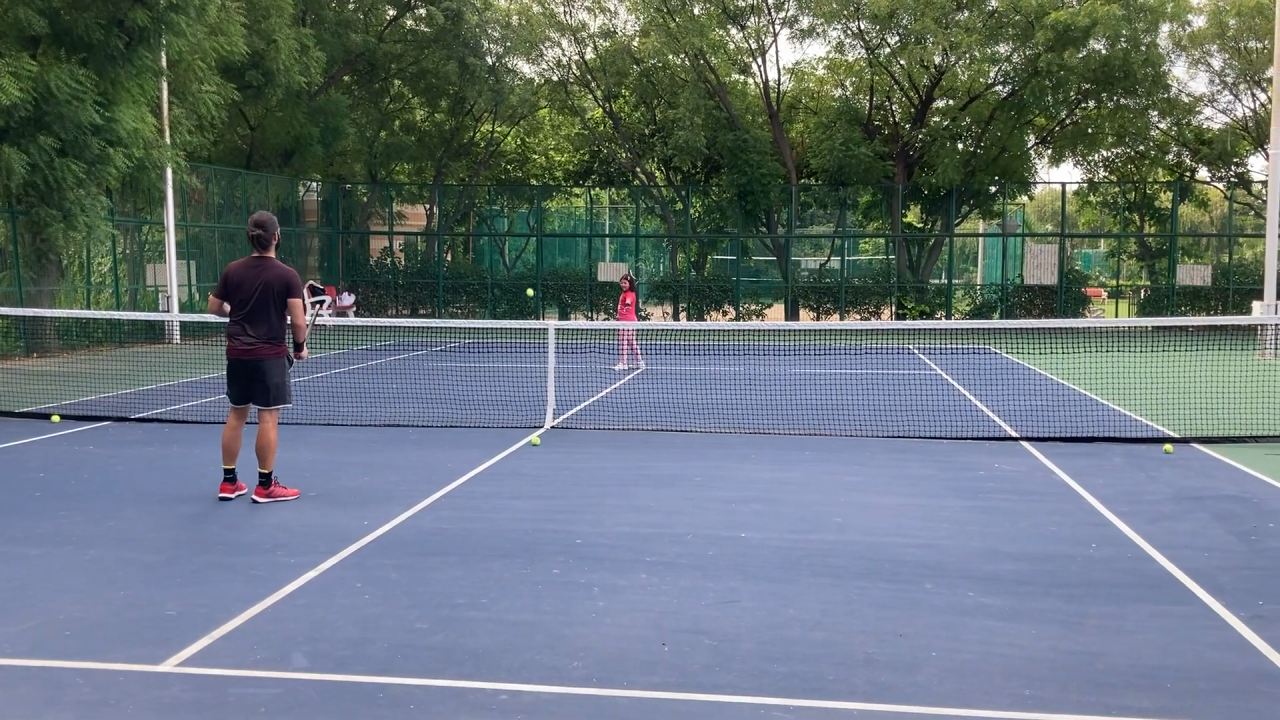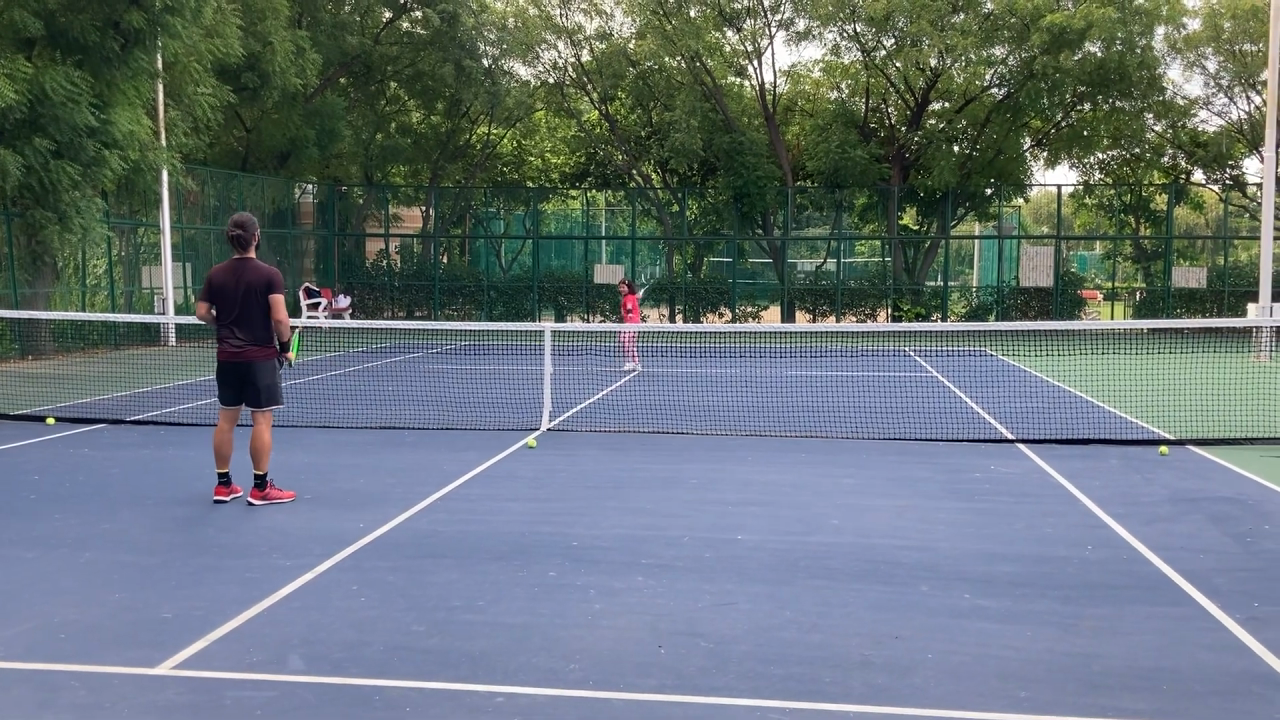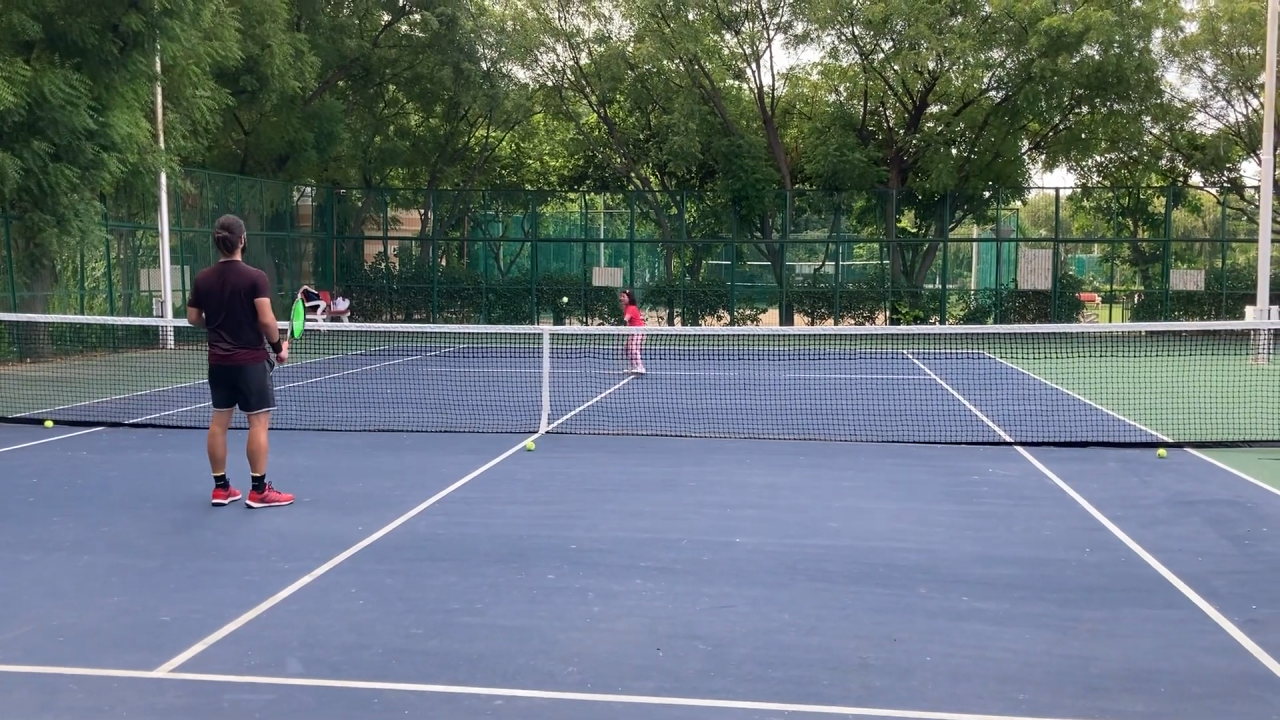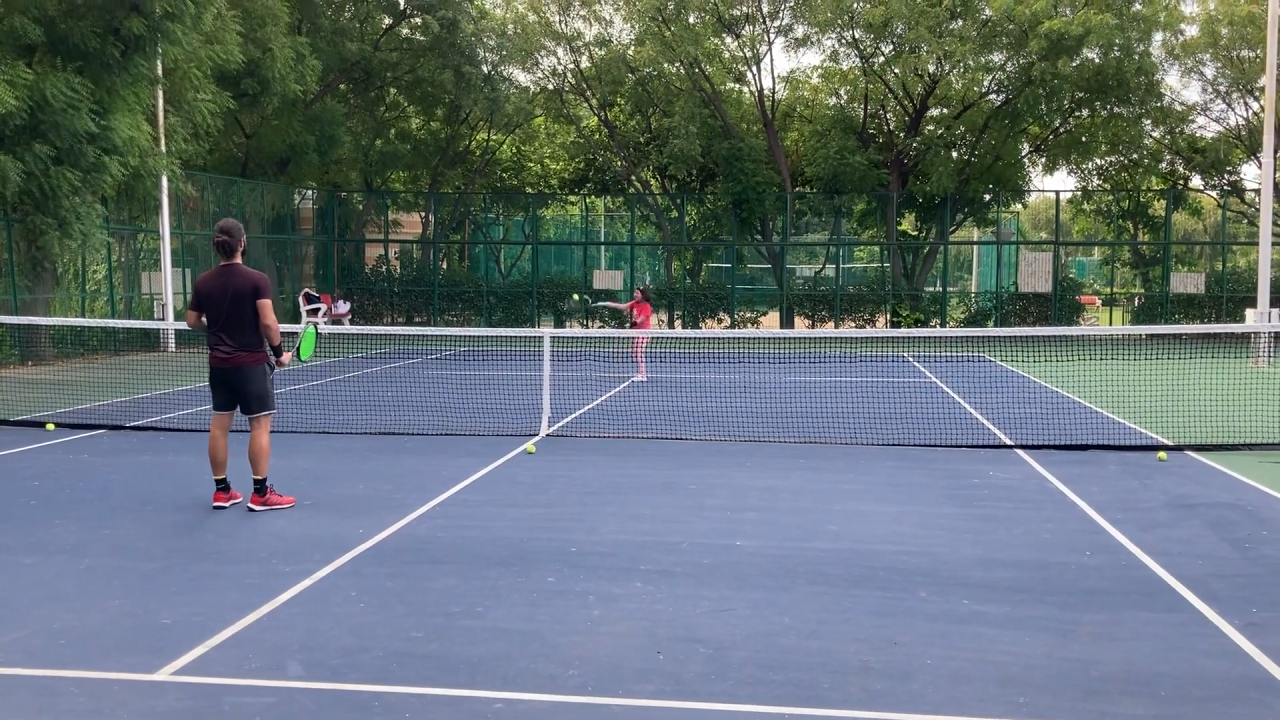
dt=0.3s
person 1, frame 1
left shoulder: (232, 270)
right shoulder: (287, 275)
left elbow: (214, 307)
right elbow: (298, 321)
right wrist: (300, 347)
left hip: (237, 354)
right hip: (270, 355)
left knee: (235, 416)
right knee: (268, 418)
left ankle: (229, 482)
right ankle: (265, 485)
person 1, frame 2
left shoulder: (215, 274)
right shoulder: (269, 274)
left elbow: (202, 313)
right elbow: (280, 318)
right wrist: (285, 348)
left hip: (227, 357)
right hip: (260, 357)
left knee: (226, 419)
right knee: (262, 420)
left ankle: (223, 484)
right ankle: (261, 488)
person 1, frame 3
left shoulder: (202, 278)
right shoulder: (255, 277)
left elbow: (193, 318)
right elbow: (266, 321)
right wrist: (278, 347)
left hip: (218, 360)
right hip: (250, 360)
left knee: (219, 422)
right knee: (258, 423)
left ankle: (221, 488)
right ankle: (259, 490)
person 1, frame 4
left shoulder: (203, 282)
right shoulder: (256, 279)
left elbow: (192, 321)
right elbow: (268, 322)
right wrist: (279, 352)
left hip: (219, 363)
right hip: (251, 362)
left knee: (219, 425)
right knee: (260, 426)
left ankle: (222, 491)
right ankle: (261, 493)
